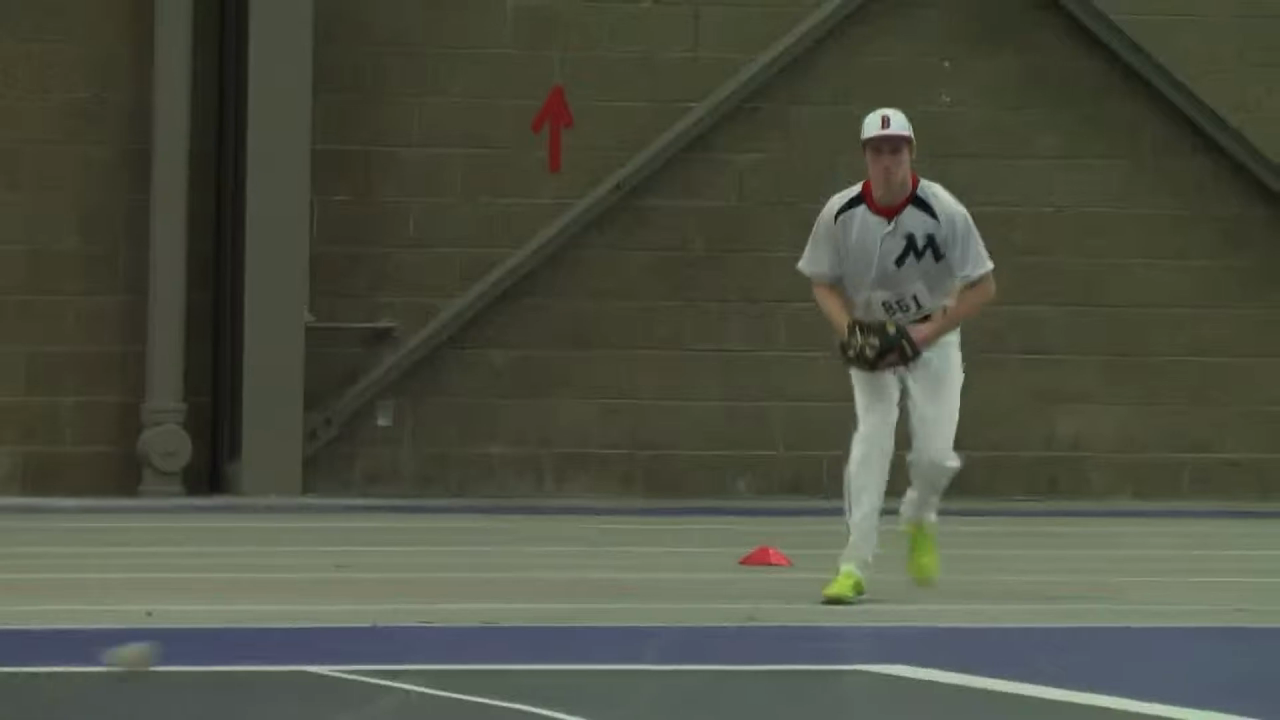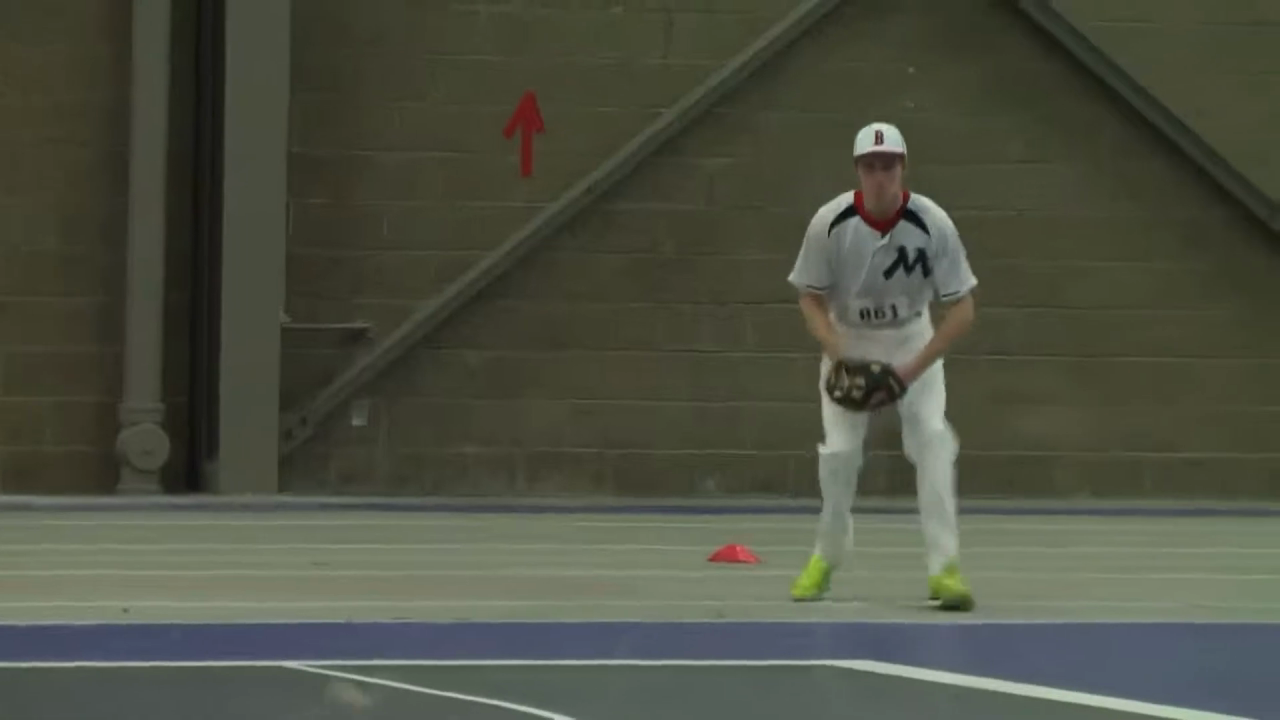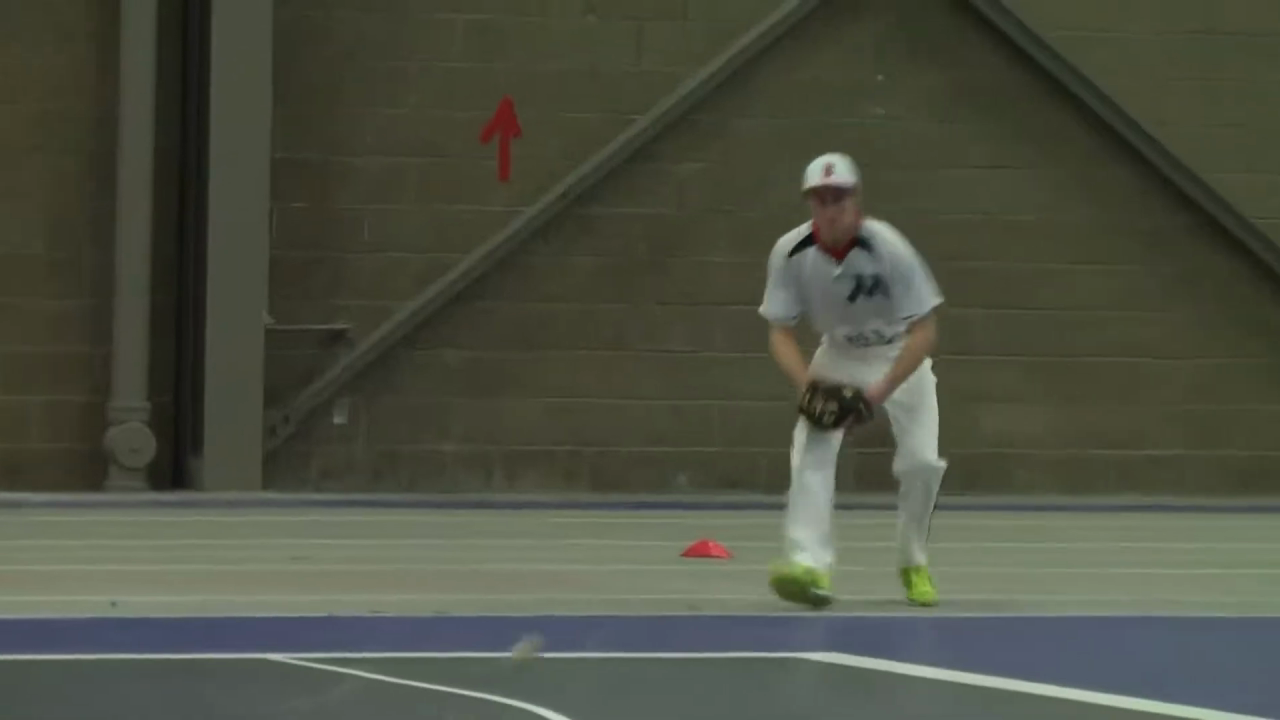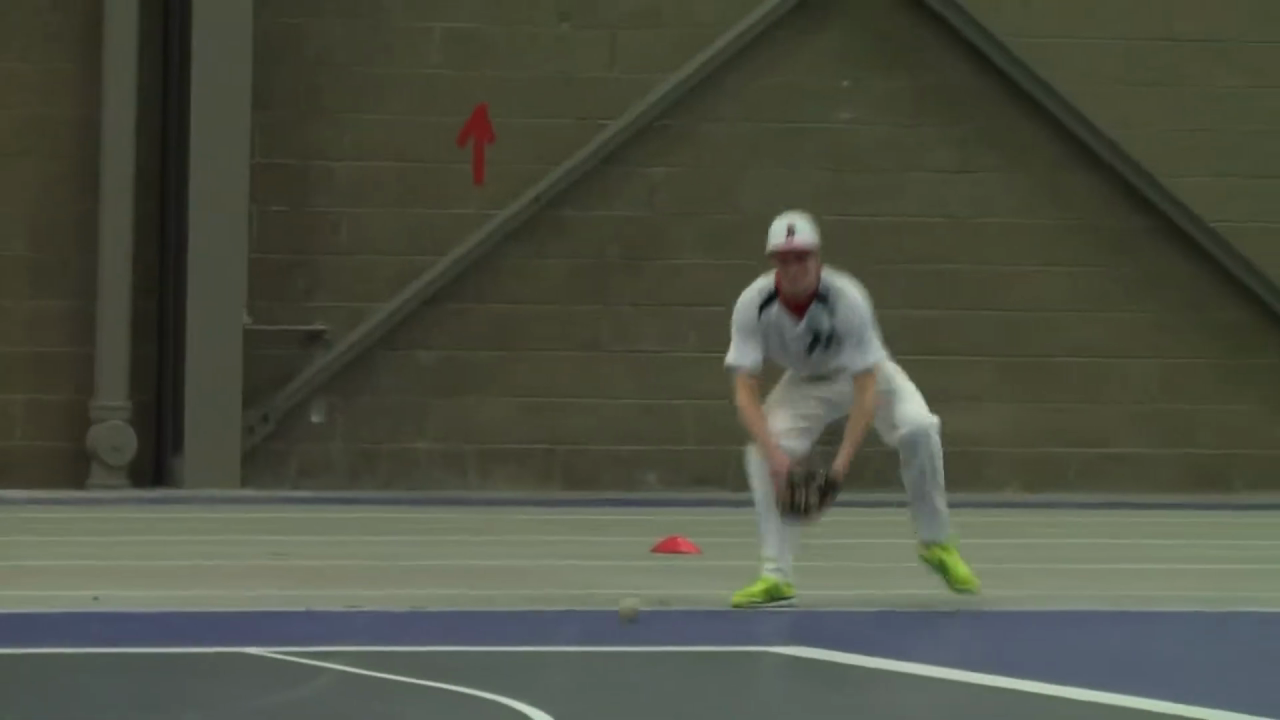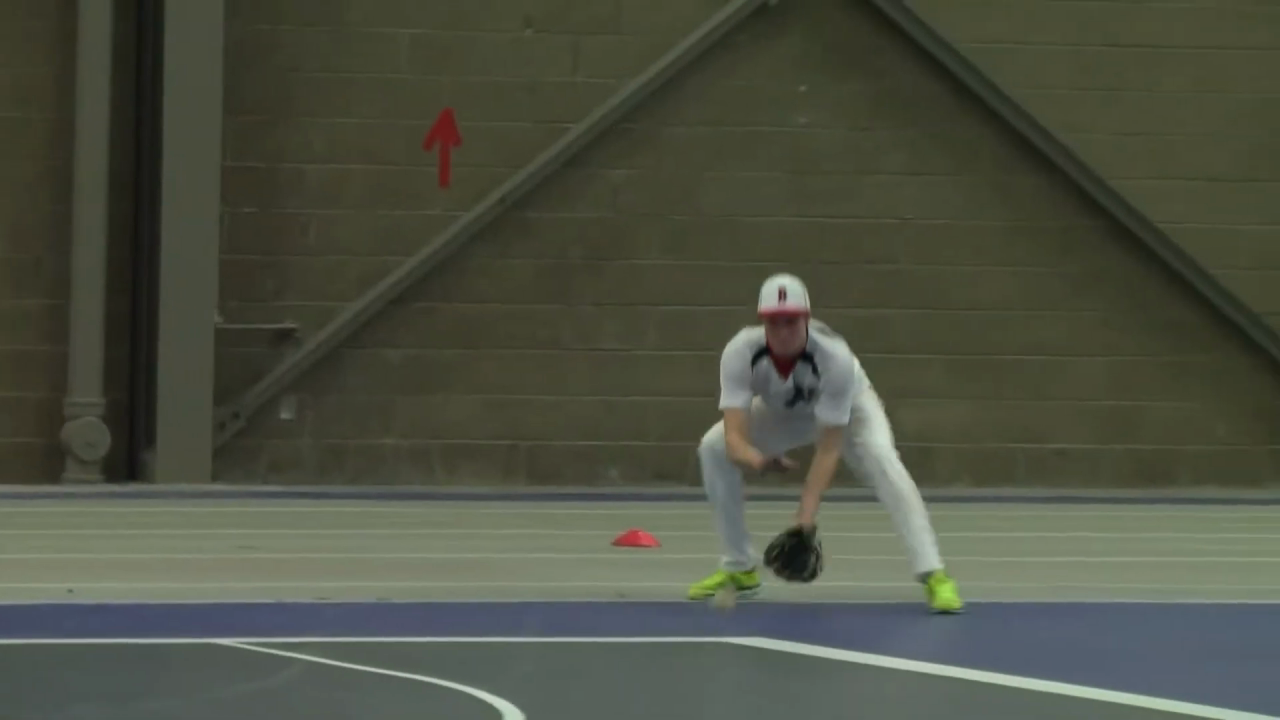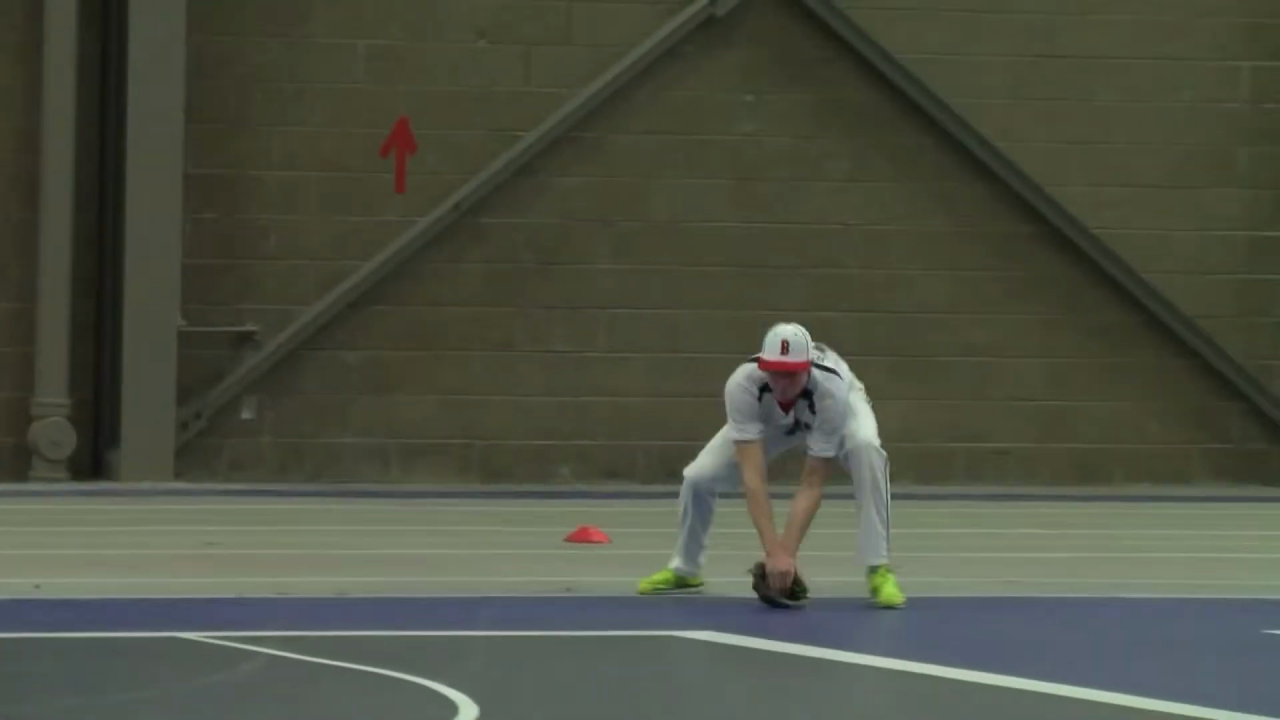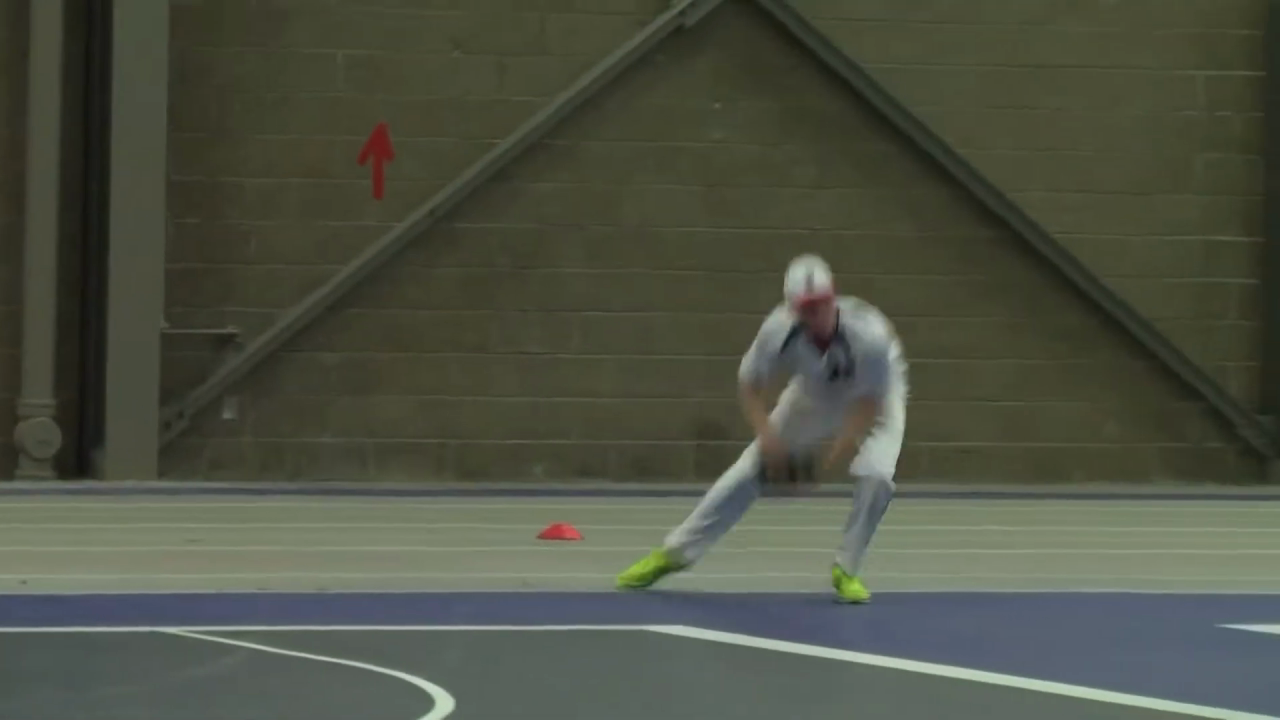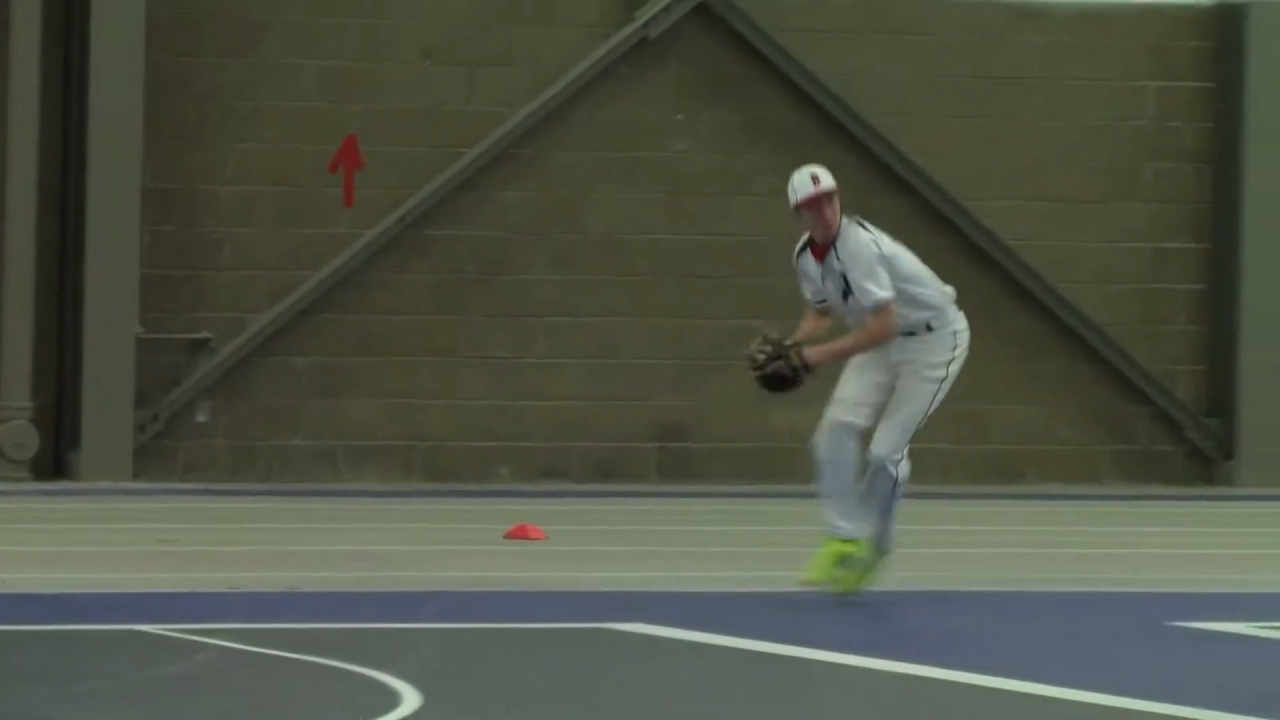
dt=0.2s
person 1, frame 1
left shoulder: (944, 209)
right shoulder: (839, 213)
left elbow: (983, 287)
right elbow: (824, 284)
left wrist: (929, 333)
right wrist: (852, 334)
left hip: (932, 336)
left knee: (934, 456)
right knee: (872, 437)
person 1, frame 2
left shoulder: (933, 223)
right shoulder: (829, 222)
left elbow: (962, 309)
right elbow: (810, 299)
left wrist: (915, 368)
right wrist: (841, 360)
left hip: (913, 340)
right hip: (848, 341)
left knee: (931, 435)
right knee: (841, 450)
person 1, frame 3
left shoulder: (888, 247)
right shoulder: (789, 252)
left elbow: (924, 333)
right elbow: (780, 333)
left wrist: (883, 391)
right wrist: (810, 387)
left hip: (900, 354)
right hip: (839, 356)
left knee: (920, 459)
right knee: (812, 442)
left ankle: (912, 563)
right ankle: (809, 566)
person 1, frame 4
left shoulder: (847, 300)
right shoulder: (752, 305)
left elbow: (865, 388)
right elbow: (744, 392)
left wrist: (843, 461)
right wrist: (773, 451)
left hip: (865, 376)
right hip: (806, 381)
left knee: (919, 429)
right knee: (763, 453)
left ankle: (935, 543)
right ankle: (776, 575)
person 1, frame 5
left shoulder: (835, 357)
right shoulder: (739, 351)
left elbow: (829, 448)
right elbow: (734, 435)
left wrist: (807, 515)
right wrist: (757, 460)
left hip: (847, 402)
right hip: (781, 411)
left knee: (881, 462)
right knee: (713, 451)
left ankle: (933, 574)
right ankle: (738, 567)
person 1, frame 6
left shoulder: (833, 391)
right shoulder: (745, 382)
left elbow: (811, 484)
right elbow: (752, 473)
left wrist: (788, 552)
right wrist: (772, 549)
left hip: (833, 408)
right hip: (768, 422)
left knee: (865, 449)
right knee: (698, 478)
left ankle: (878, 571)
right ankle: (685, 570)
person 1, frame 7
left shoulder: (868, 333)
right shoulder: (778, 329)
left elbow: (871, 405)
right elbow: (750, 388)
left wrist: (830, 458)
right wrist: (768, 437)
left hip: (875, 391)
right hip: (815, 392)
left knee: (875, 475)
right knee: (747, 475)
left ankle: (847, 569)
right ankle: (675, 551)
person 1, frame 8
left shoulder: (859, 244)
right shoulder: (804, 255)
left elbow: (883, 326)
right elbow: (819, 313)
left wrist: (822, 355)
right wrist: (796, 342)
left hip: (936, 339)
right hip: (882, 342)
left knee: (884, 452)
right knee: (836, 429)
left ankle: (875, 545)
right ankle: (845, 537)
